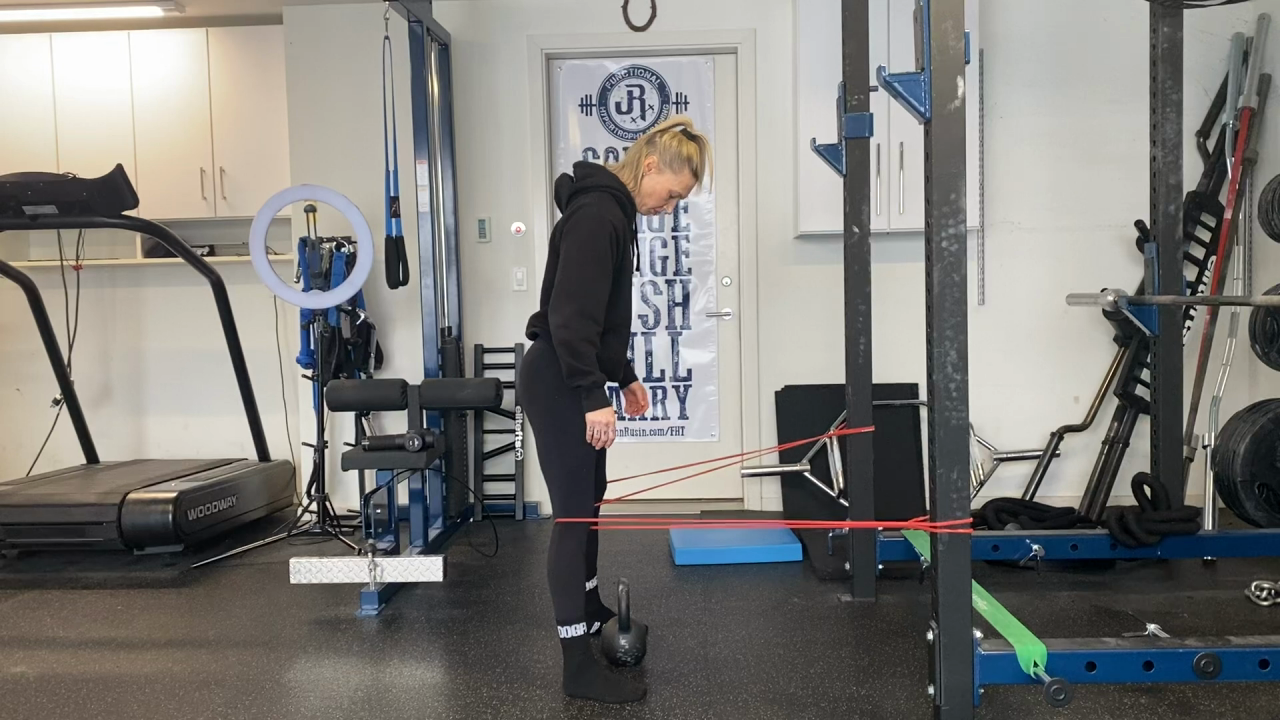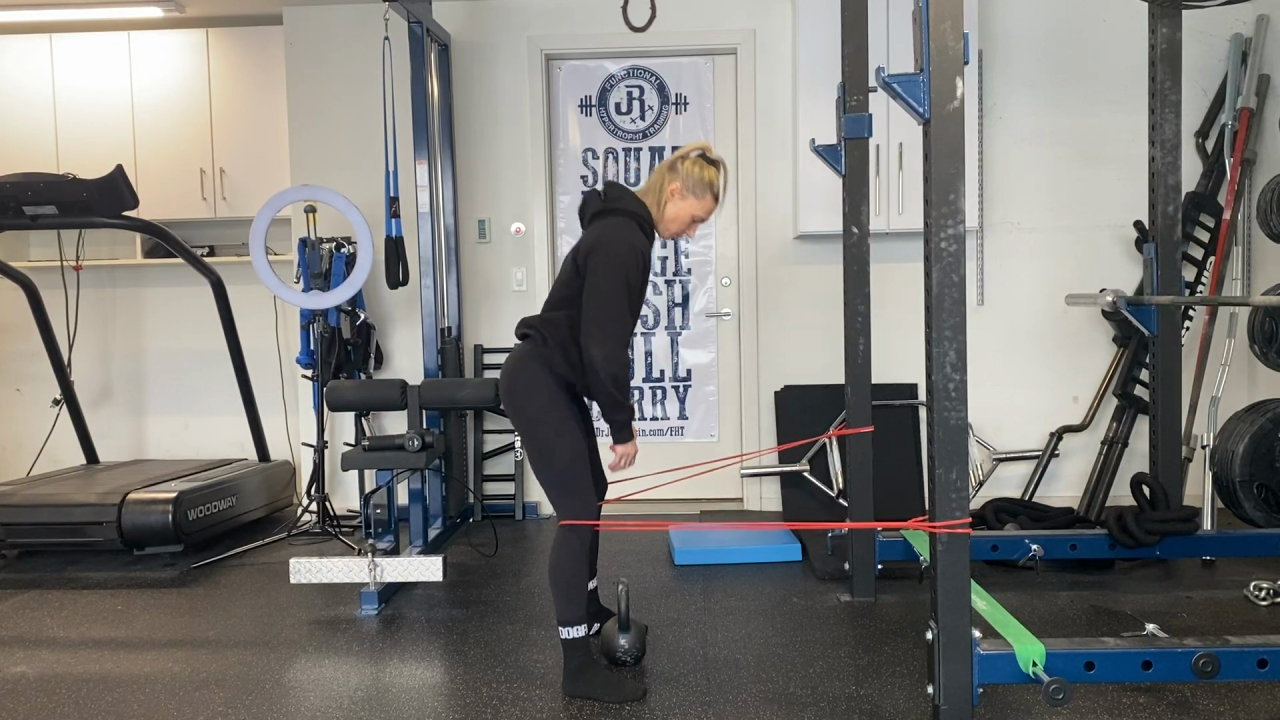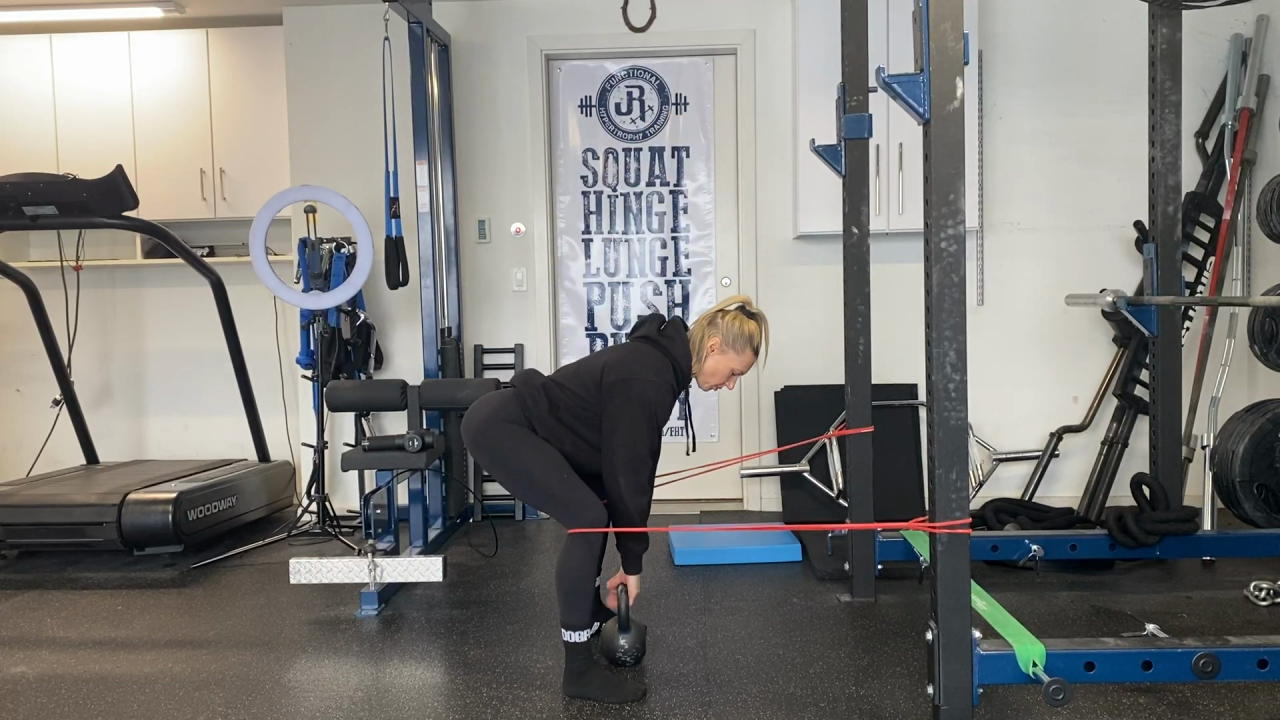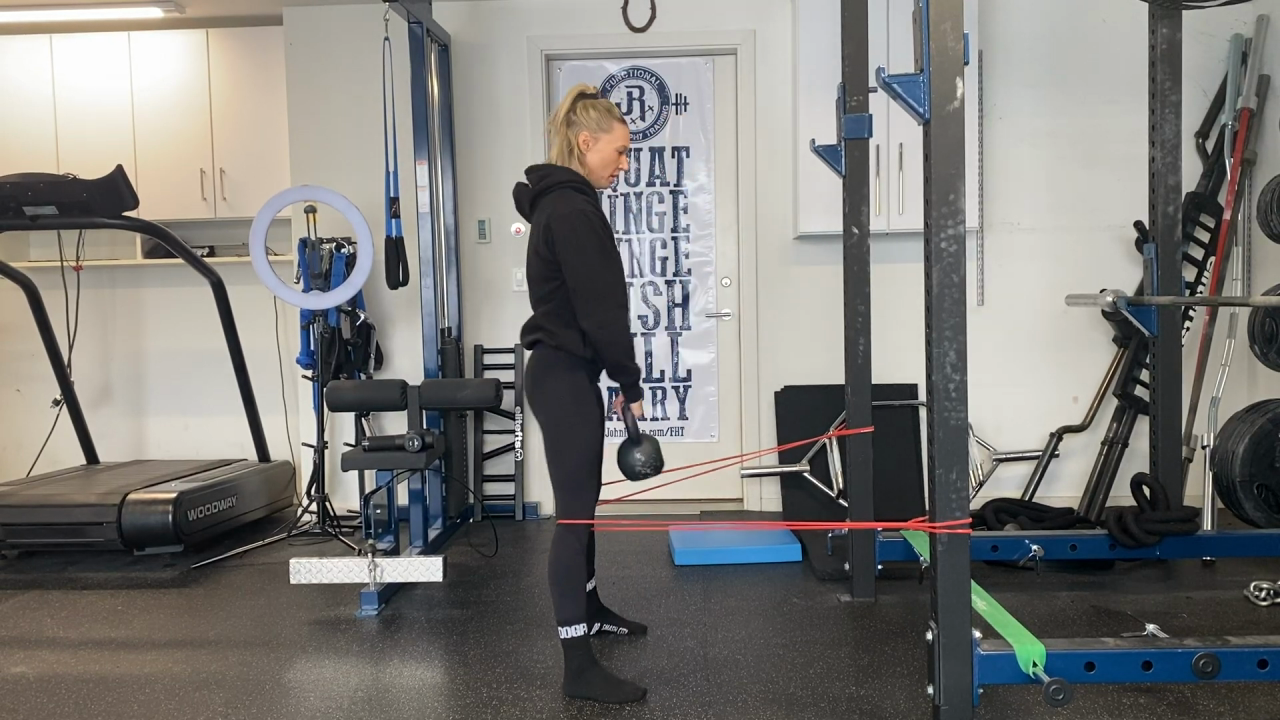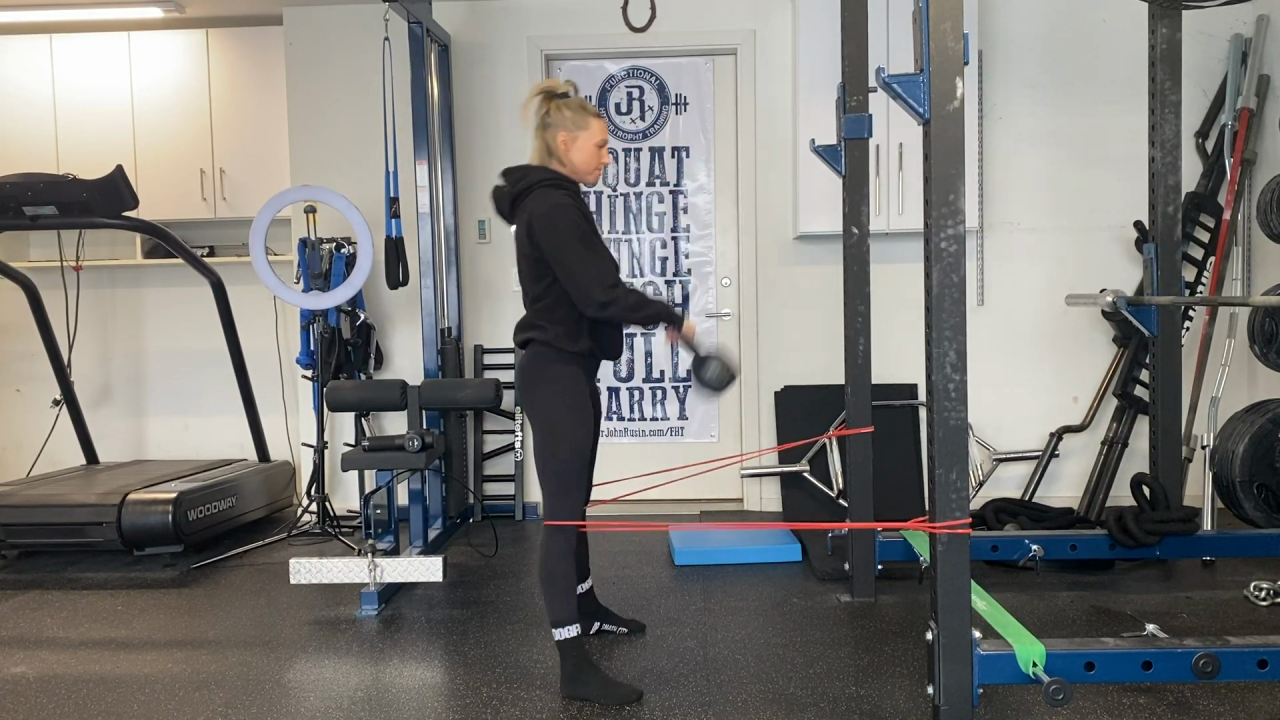
dt=1s
person 1, frame 1
left shoulder: (609, 210)
right shoulder: (595, 215)
right elbow: (571, 316)
left wrist: (625, 375)
right wrist: (594, 397)
left hip: (573, 380)
right hip: (558, 383)
left knee: (588, 499)
right knee: (574, 512)
left ankle: (591, 615)
right ankle: (578, 665)
person 1, frame 2
left shoulder: (624, 231)
right shoulder: (620, 240)
left elbow: (606, 339)
right elbow: (604, 345)
left wrist: (617, 420)
right wrist: (622, 429)
left hip: (552, 383)
right hip: (539, 384)
left knee: (589, 494)
right knee: (577, 509)
left ankle: (590, 613)
right ankle: (579, 666)
person 1, frame 3
left shoulder: (661, 363)
right shoulder: (645, 379)
left elbow: (635, 468)
right elbow: (627, 474)
left wrist: (630, 558)
right wrist: (631, 566)
left hip: (523, 422)
right hip: (498, 427)
left knee: (601, 503)
right knee: (588, 517)
left ankle: (592, 613)
right ankle: (579, 669)
person 1, frame 4
left shoulder: (564, 204)
right shoulder: (572, 208)
right elbow: (600, 313)
left wrist: (618, 381)
right wrist: (631, 385)
left hip: (567, 373)
right hip: (565, 378)
left knee: (585, 499)
right knee: (575, 511)
left ankle: (589, 608)
right ankle: (578, 666)
person 1, frame 5
left shoulder: (554, 200)
right shoulder: (550, 206)
left elbow: (593, 288)
right elbow: (599, 295)
left wrist: (658, 317)
right wrist: (670, 317)
left hip: (567, 369)
right hip: (554, 373)
left knee: (576, 501)
right knee: (562, 513)
left ankle: (586, 608)
right ankle: (574, 666)
